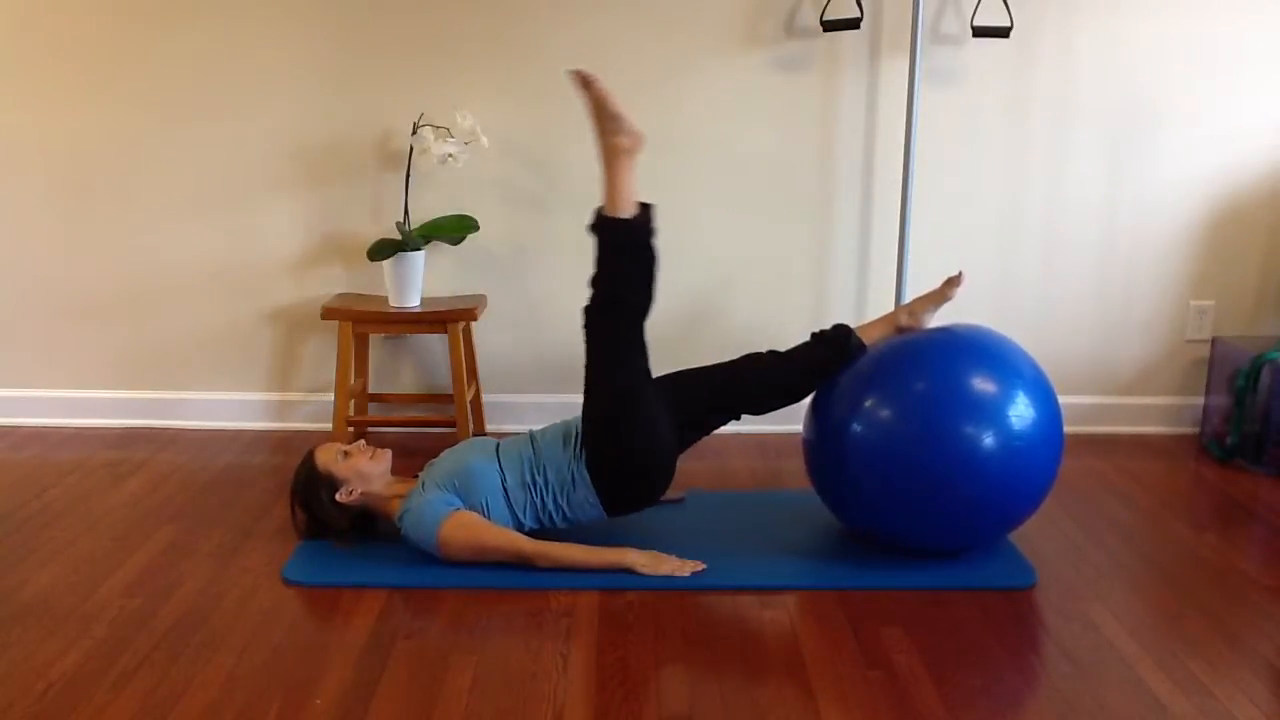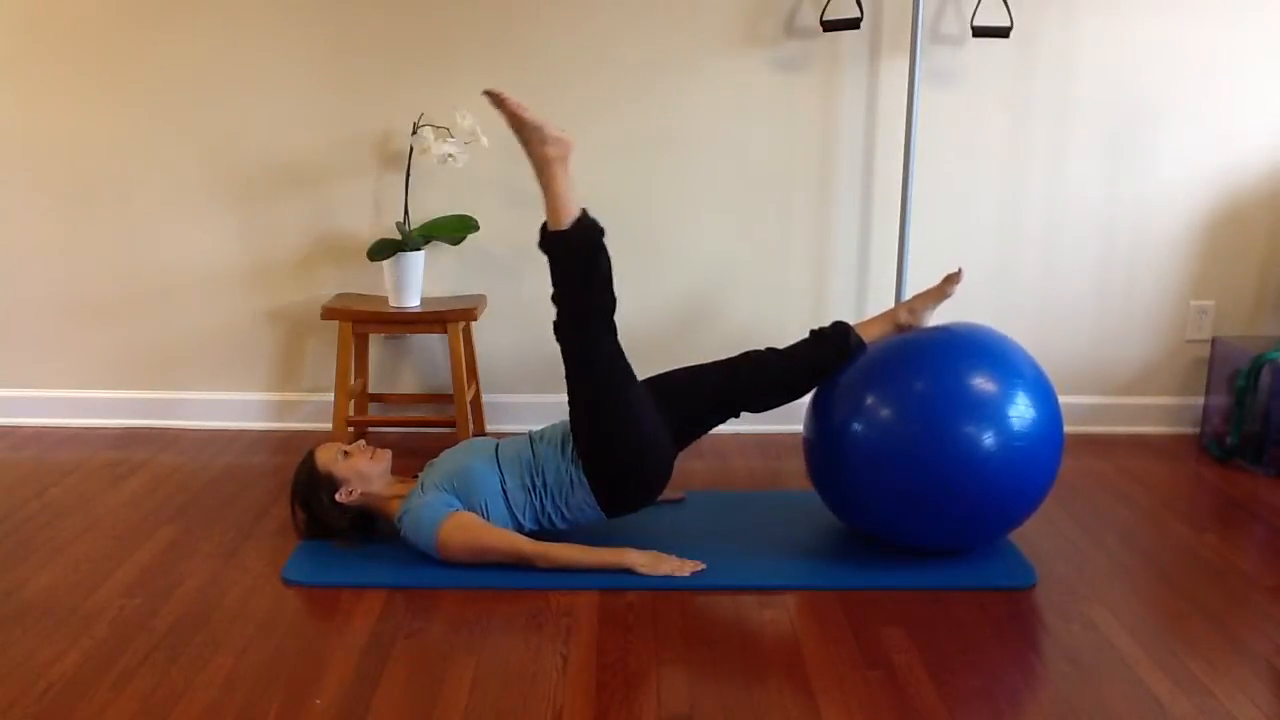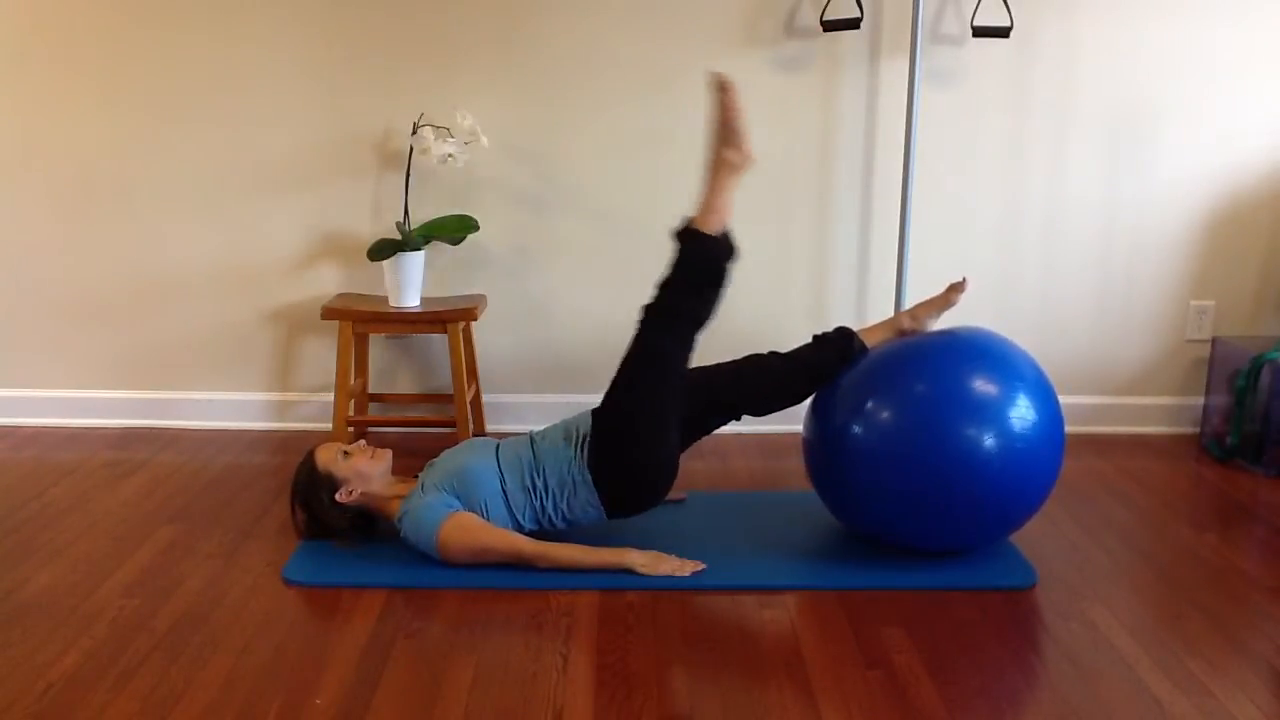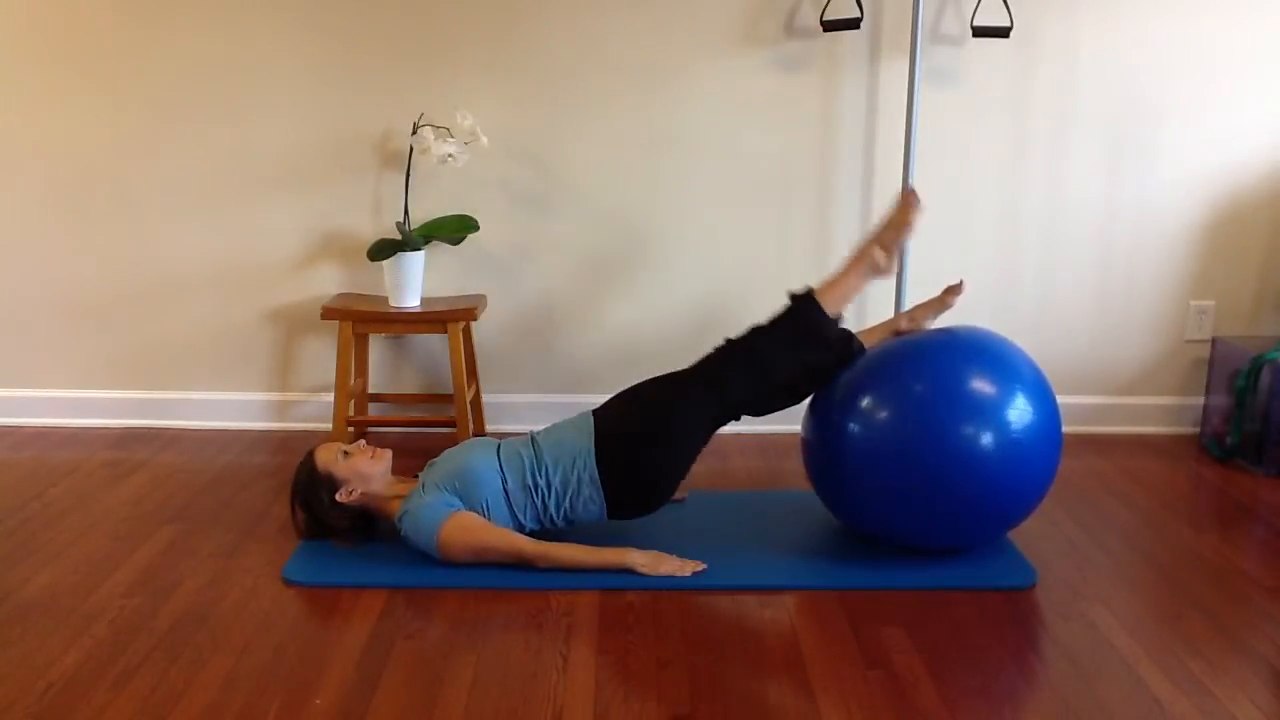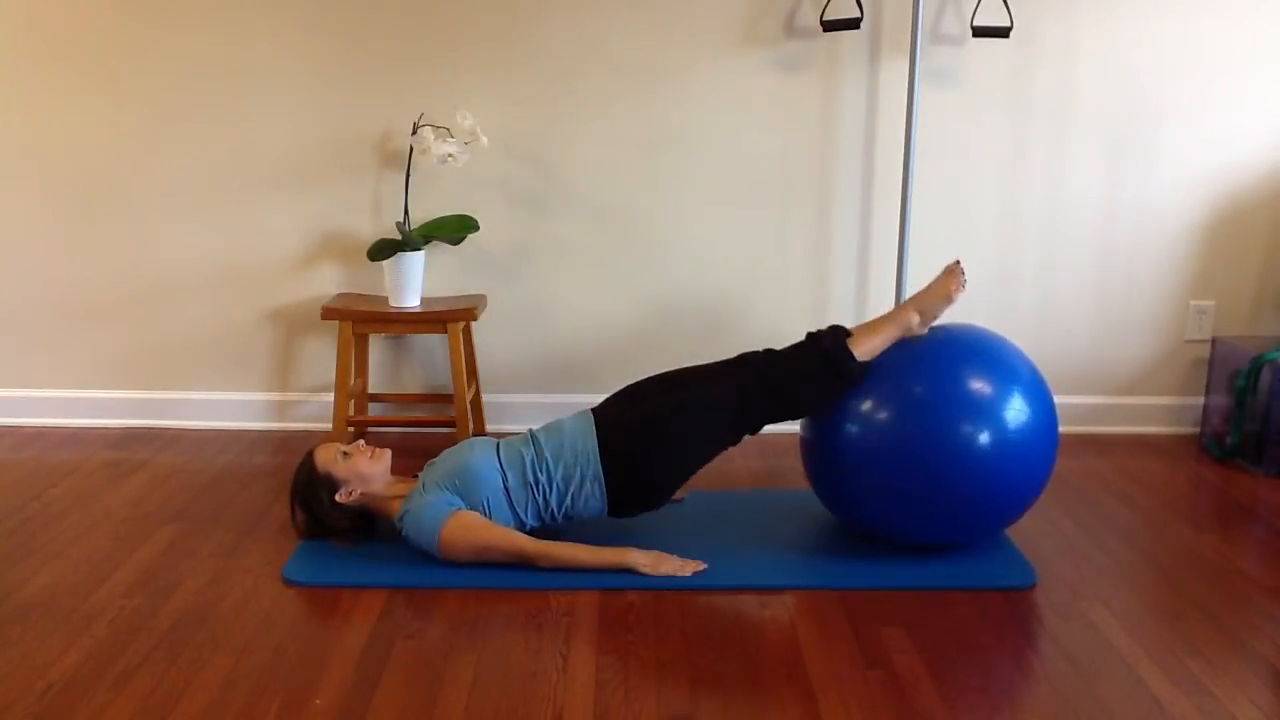
dt=0.4s
person 1, frame 1
left shoulder: (426, 485)
right shoulder: (419, 521)
right elbow: (528, 553)
left wrist: (641, 479)
right wrist: (631, 559)
left hip: (597, 456)
right hip: (612, 475)
left knee: (750, 381)
right knee: (614, 323)
left ankle: (892, 325)
person 1, frame 2
left shoulder: (425, 484)
right shoulder: (418, 522)
right elbow: (526, 552)
right wrist: (630, 558)
left hip: (598, 458)
right hip: (609, 478)
left knee: (744, 379)
right knee: (585, 330)
left ankle: (891, 324)
person 1, frame 3
left shoulder: (425, 485)
right shoulder: (418, 523)
right elbow: (527, 553)
left wrist: (649, 471)
right wrist: (630, 558)
left hip: (596, 449)
right hip: (613, 478)
left knee: (748, 382)
right knee: (668, 326)
left ankle: (896, 329)
person 1, frame 4
left shoulder: (425, 484)
right shoulder: (418, 521)
right elbow: (525, 551)
left wrist: (652, 476)
right wrist: (630, 556)
left hip: (597, 439)
right hip: (614, 479)
left knee: (750, 386)
right knee: (731, 374)
left ankle: (891, 330)
right ankle: (864, 262)
person 1, frame 5
left shoulder: (427, 481)
right shoulder: (419, 522)
right elbow: (527, 551)
right wrist: (633, 558)
left hip: (598, 433)
right hip: (615, 471)
left knee: (748, 373)
right knee: (750, 395)
left ankle: (895, 327)
right ankle: (904, 321)
